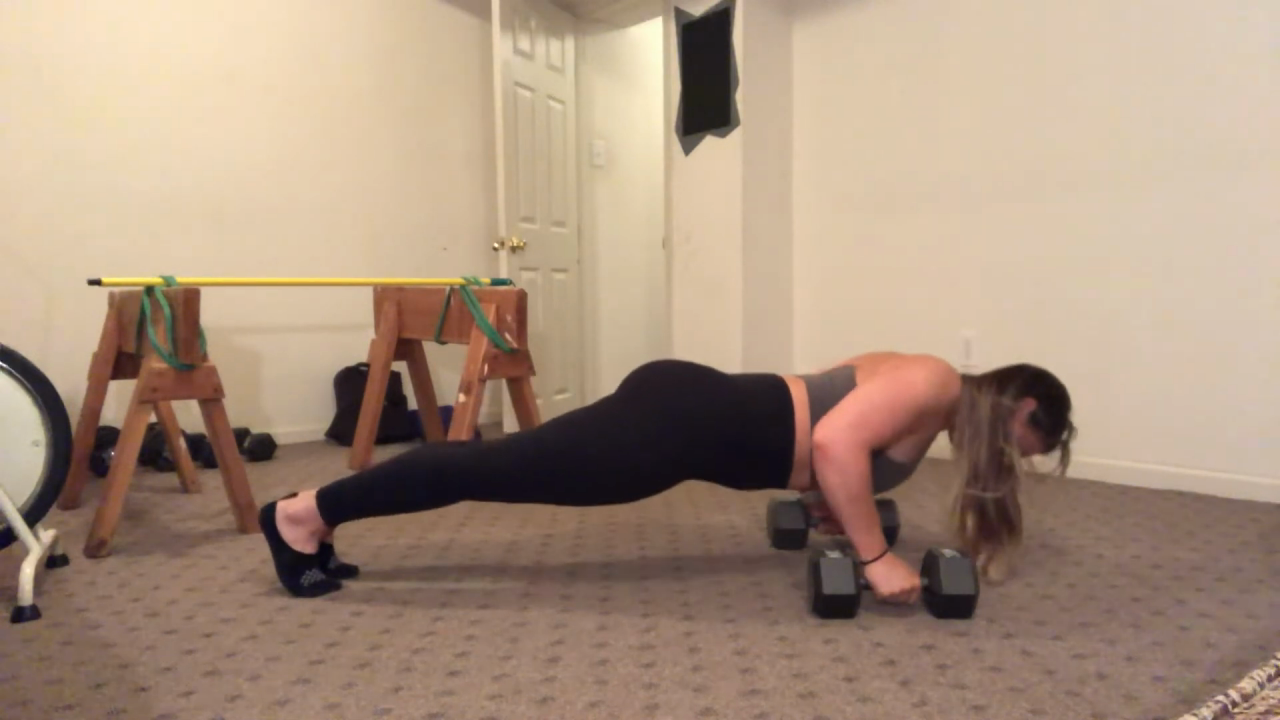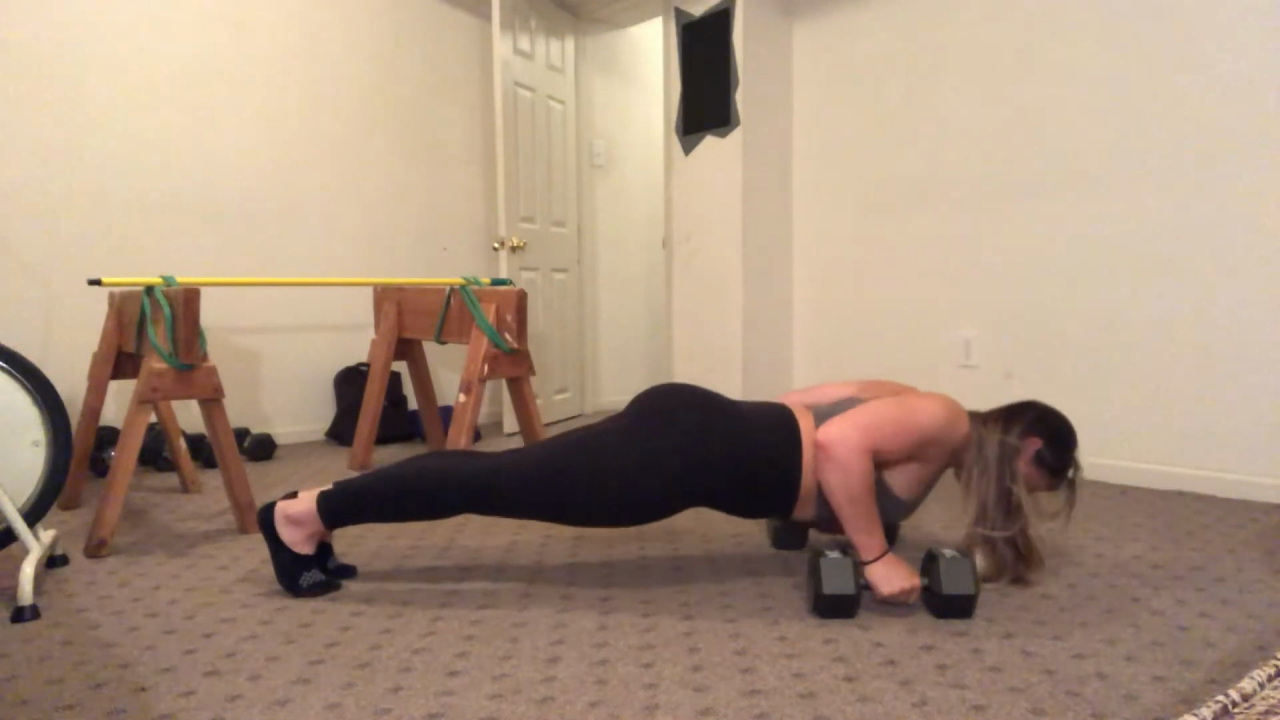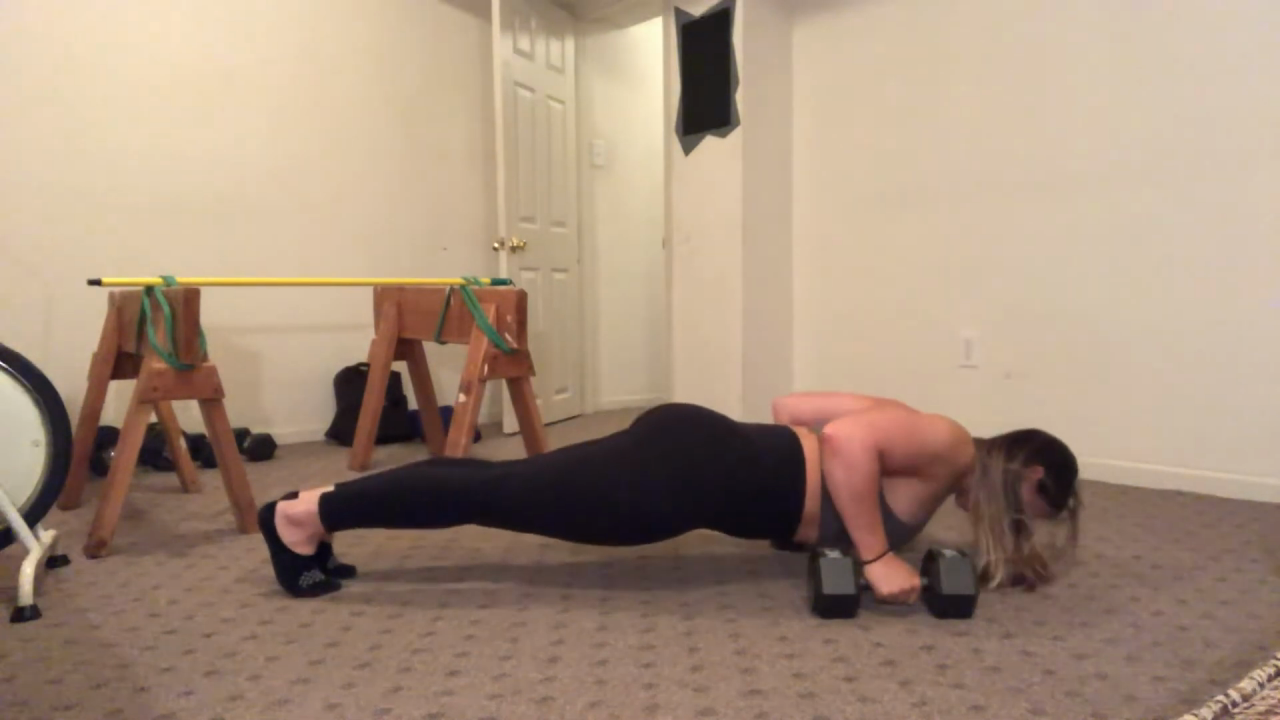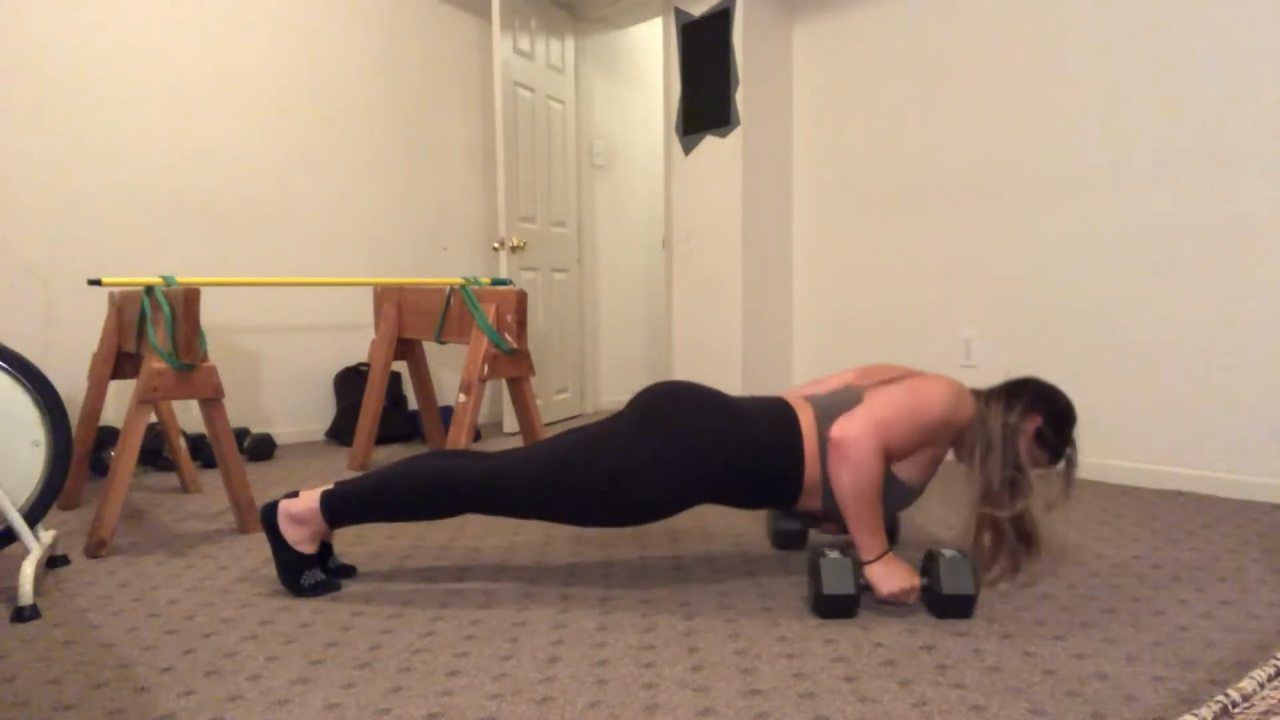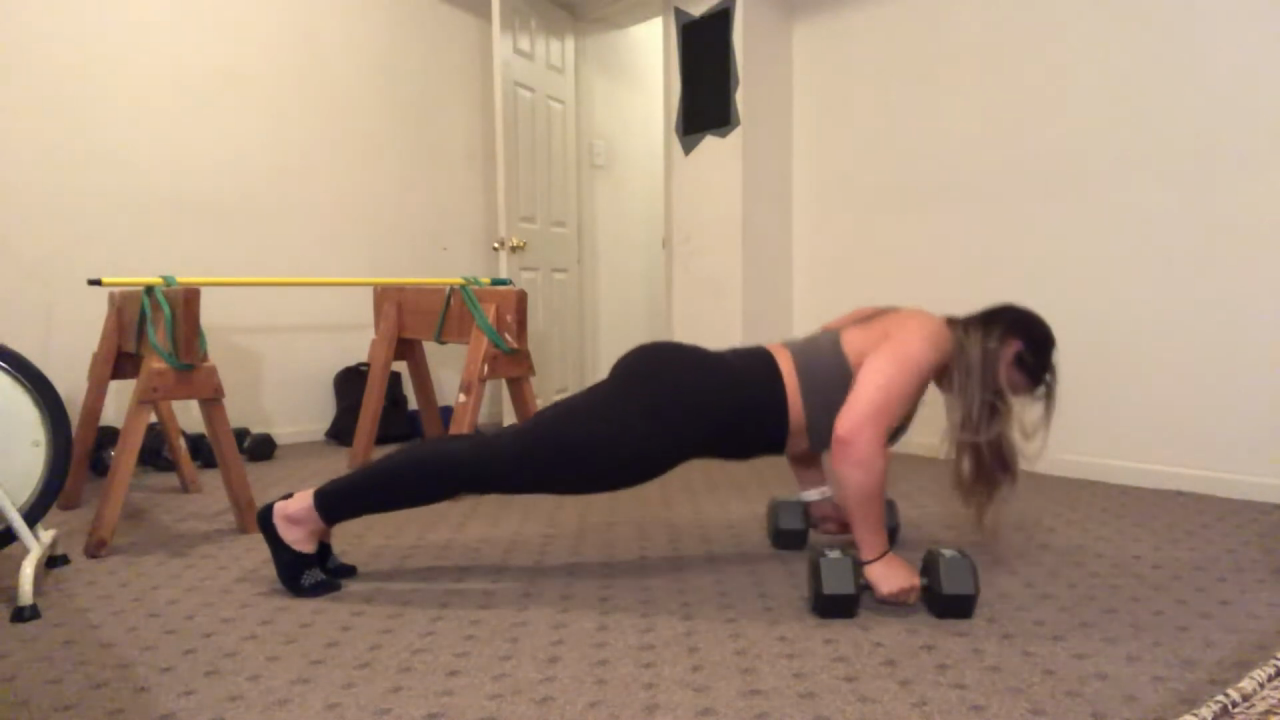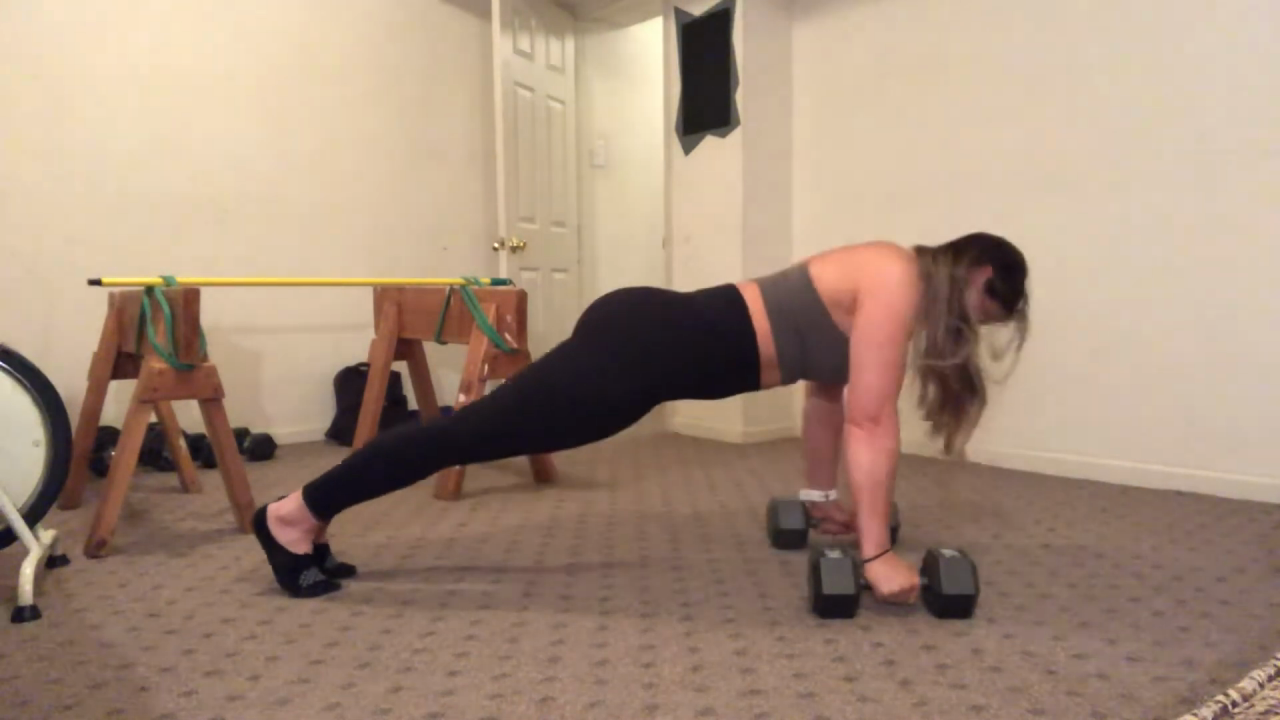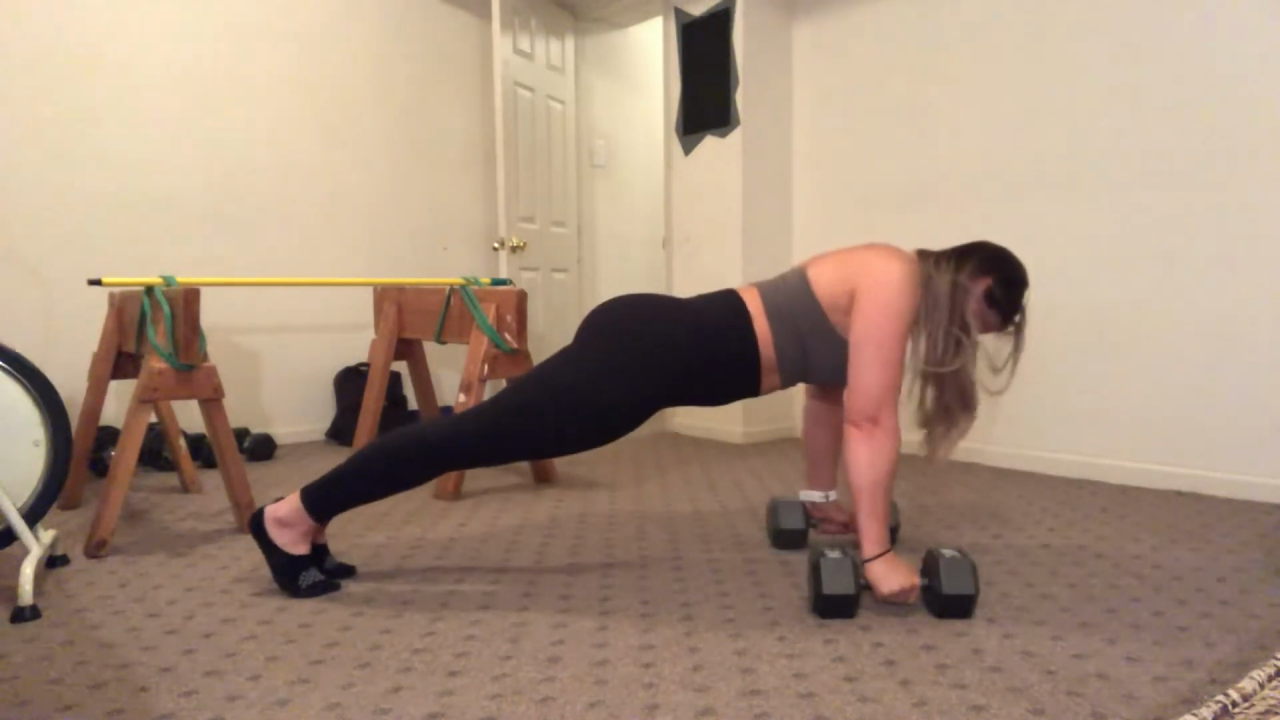
dt=0.4s
person 1, frame 1
left shoulder: (911, 382)
right shoulder: (938, 385)
right elbow: (836, 443)
left wrist: (830, 507)
right wrist: (876, 557)
left hip: (691, 409)
right hip: (686, 424)
left knee: (504, 463)
right knee: (499, 469)
left ankle: (320, 511)
right ankle: (306, 513)
person 1, frame 2
left shoulder: (912, 405)
right shoulder: (946, 424)
right elbow: (840, 446)
left wrist: (825, 511)
right wrist: (876, 557)
left hip: (699, 429)
right hip: (691, 452)
left knee: (503, 474)
right knee: (499, 483)
left ankle: (322, 507)
right ankle: (303, 514)
person 1, frame 3
left shoulder: (917, 434)
right shoulder: (950, 449)
left elbow: (789, 405)
right elbow: (846, 440)
left wrist: (811, 508)
right wrist: (877, 557)
left hip: (699, 448)
right hip: (695, 474)
left knee: (504, 484)
right knee: (500, 496)
left ankle: (320, 504)
right ankle: (306, 512)
person 1, frame 4
left shoulder: (914, 386)
right shoulder: (951, 405)
right elbow: (851, 439)
left wrist: (826, 506)
right wrist: (876, 557)
left hip: (697, 426)
right hip: (694, 451)
left knee: (504, 473)
right knee: (498, 484)
left ankle: (325, 501)
right ankle: (307, 512)
person 1, frame 5
left shoulder: (897, 329)
right shoulder: (930, 338)
right elbow: (855, 434)
left wrist: (817, 498)
right wrist: (876, 555)
left hip: (682, 387)
right hip: (680, 406)
left knee: (498, 455)
right knee: (495, 464)
left ankle: (317, 505)
right ankle: (302, 512)
person 1, frame 6
left shoulder: (881, 277)
right shoulder: (898, 278)
left elbow: (827, 392)
right elbow: (869, 421)
left wrist: (819, 498)
right wrist: (876, 553)
left hip: (657, 338)
right hip: (649, 347)
left knee: (481, 431)
right knee: (475, 433)
left ankle: (311, 516)
right ankle: (294, 517)
person 1, frame 7
left shoulder: (879, 283)
right shoulder: (896, 279)
left elbow: (828, 394)
right elbow: (869, 421)
left wrist: (820, 498)
right wrist: (877, 553)
left hip: (663, 346)
right hip: (651, 353)
left knee: (483, 434)
right knee: (479, 437)
left ankle: (309, 517)
right ankle: (292, 516)
